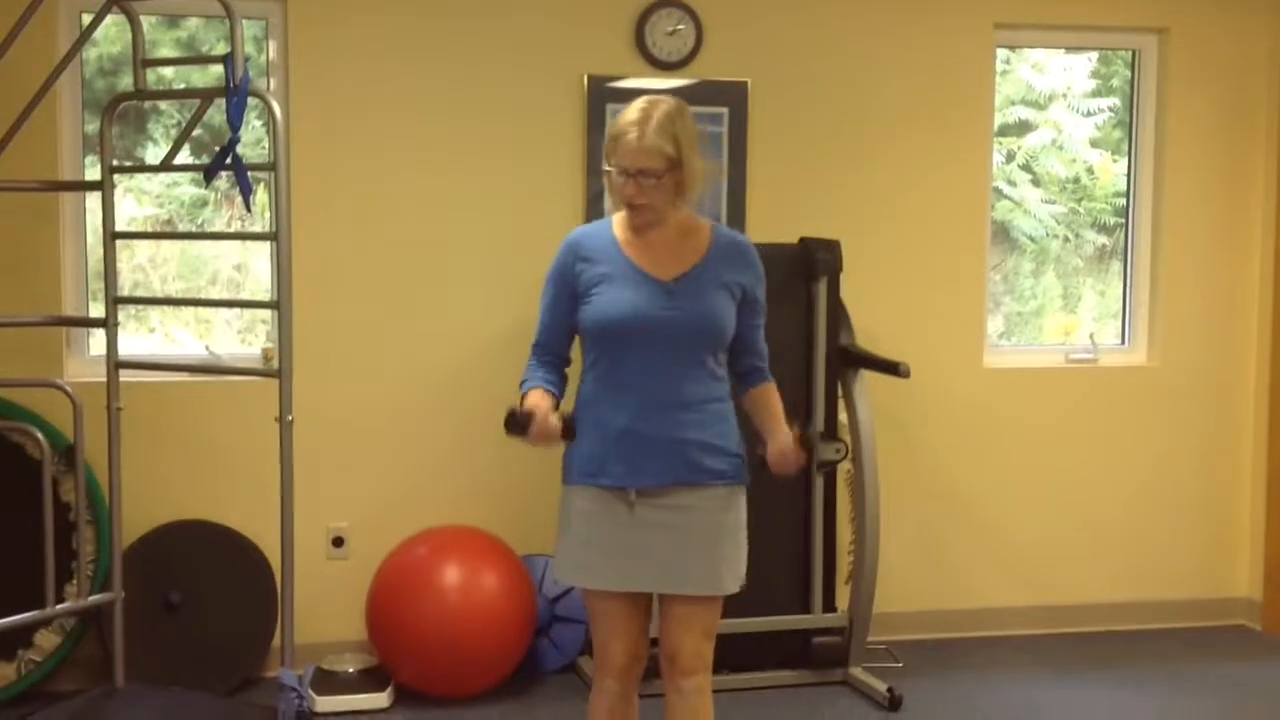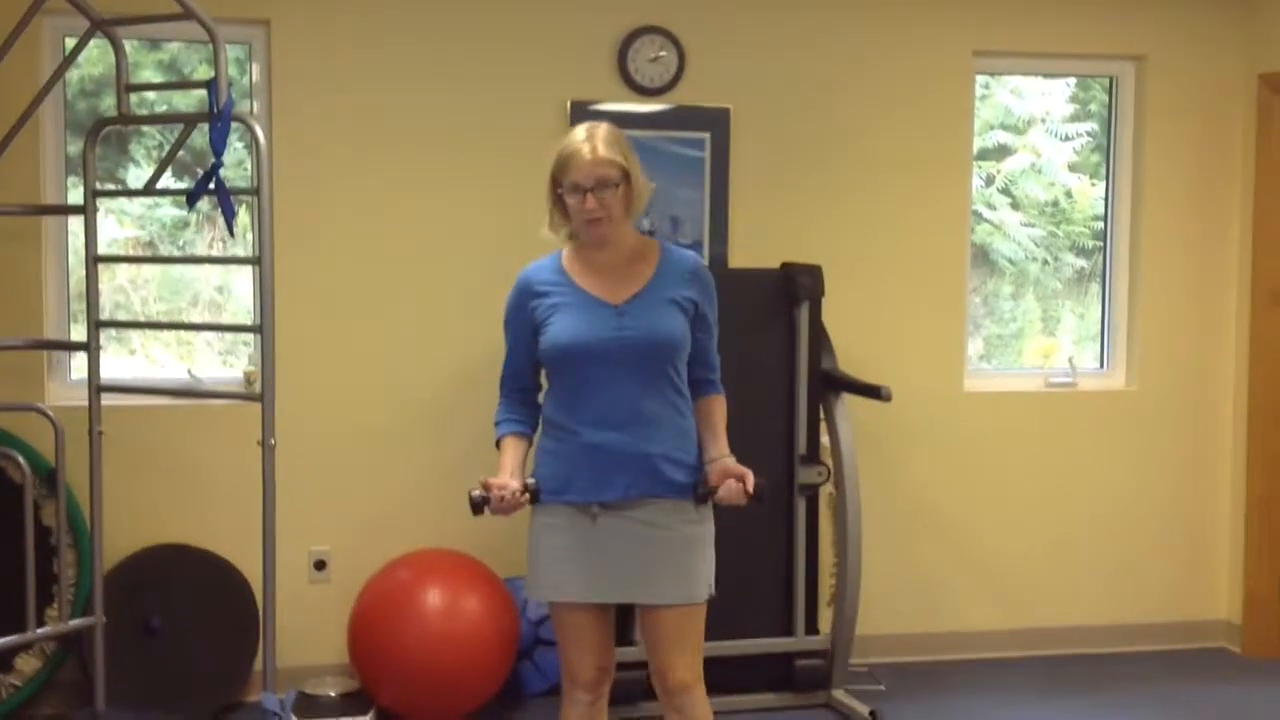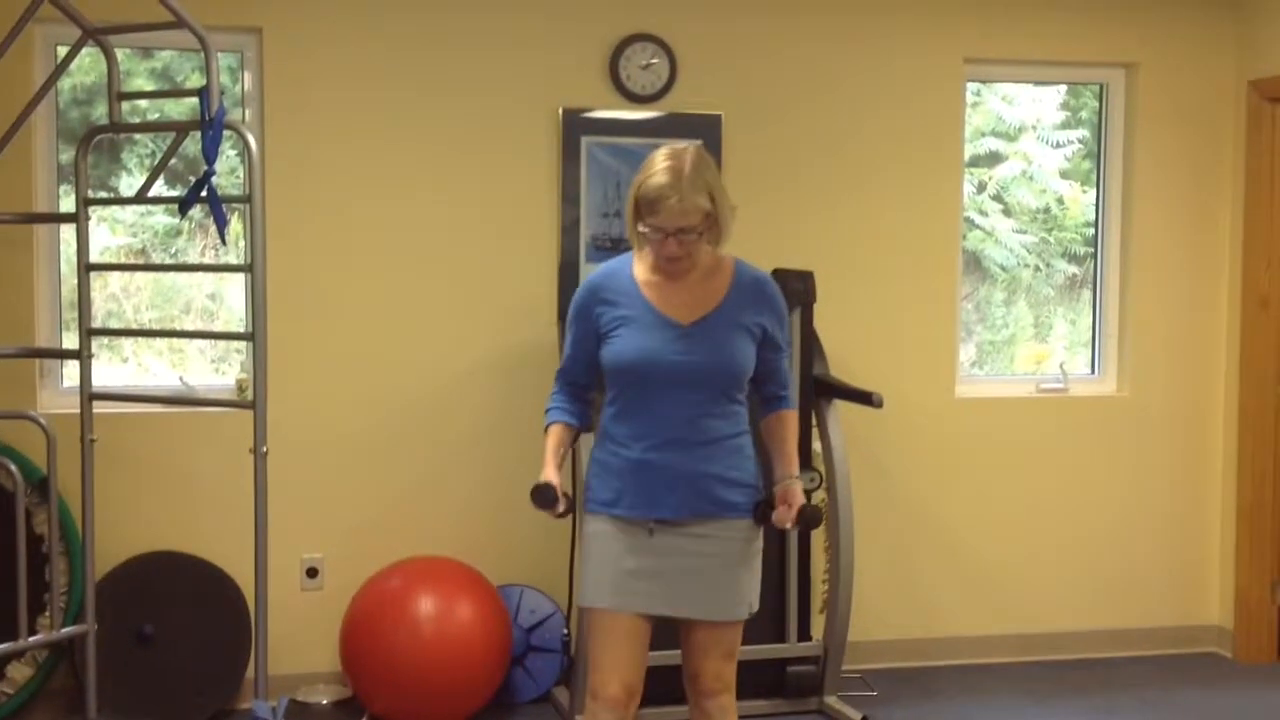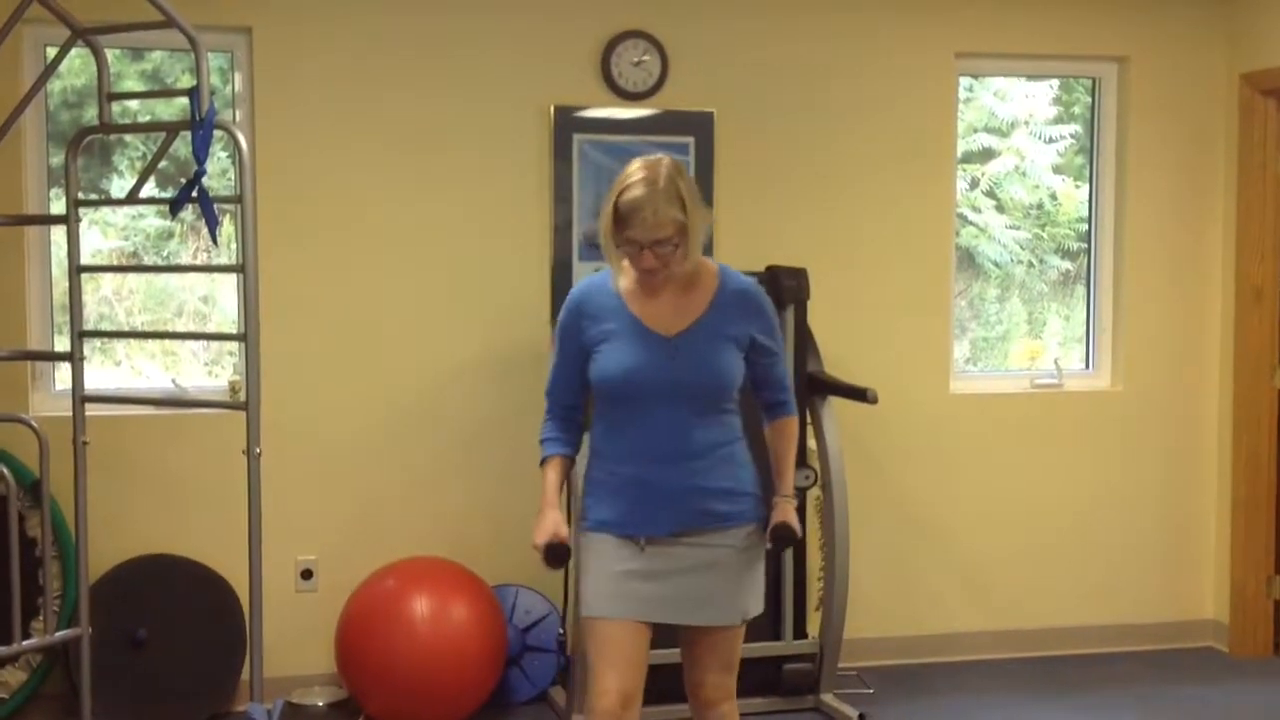
dt=1s
person 1, frame 1
left shoulder: (734, 257)
right shoulder: (583, 251)
left elbow: (750, 367)
right elbow: (547, 357)
left wrist: (777, 434)
right wrist: (540, 406)
left hip: (703, 486)
right hip: (605, 485)
left knee: (687, 667)
right knee: (617, 667)
person 1, frame 2
left shoulder: (686, 274)
right shoulder: (536, 286)
left elbow: (706, 381)
right elbow: (518, 397)
left wrist: (718, 456)
right wrist: (511, 473)
left hip: (669, 499)
right hip: (571, 504)
person 1, frame 3
left shoulder: (756, 294)
right shoulder: (603, 289)
left elbow: (775, 396)
right elbow: (572, 389)
left wrist: (787, 476)
right wrist: (551, 463)
left hip: (721, 515)
right hip: (620, 514)
person 1, frame 4
left shoulder: (743, 300)
right shoulder: (588, 304)
left elbow: (778, 402)
right elbow: (562, 414)
left wrist: (784, 494)
right wrist: (550, 504)
left hip: (721, 528)
right hip: (617, 530)
